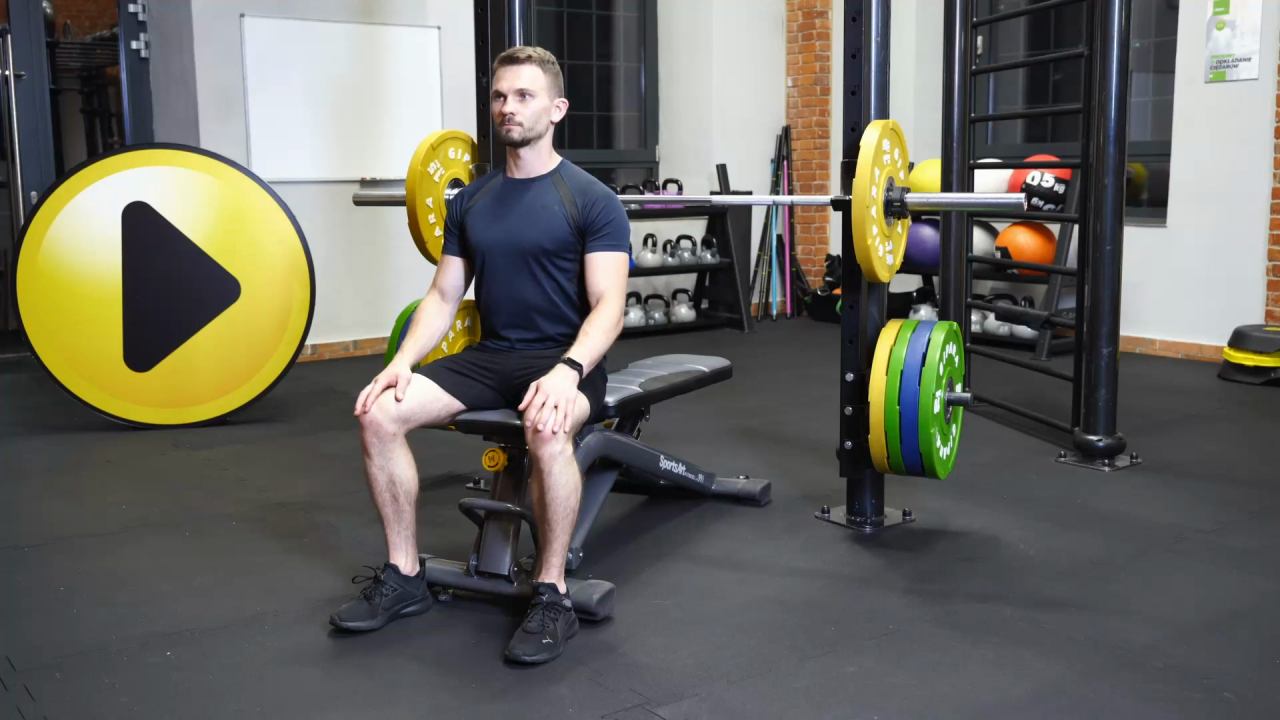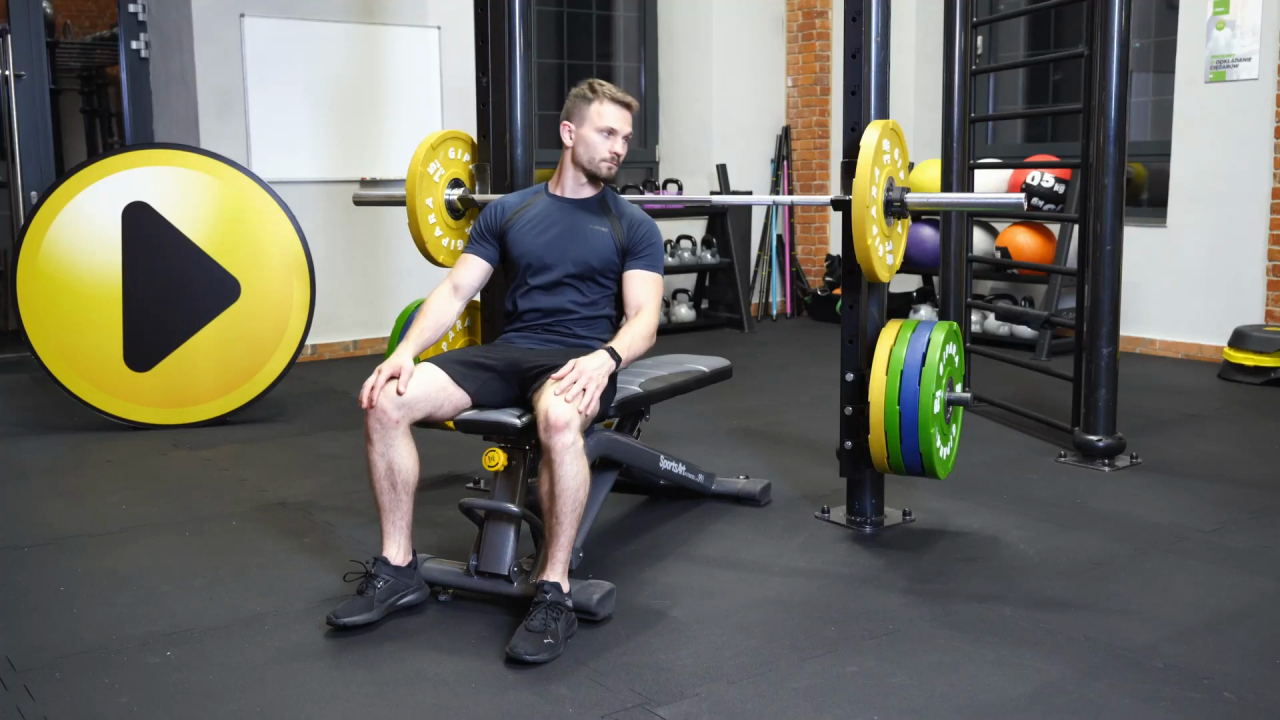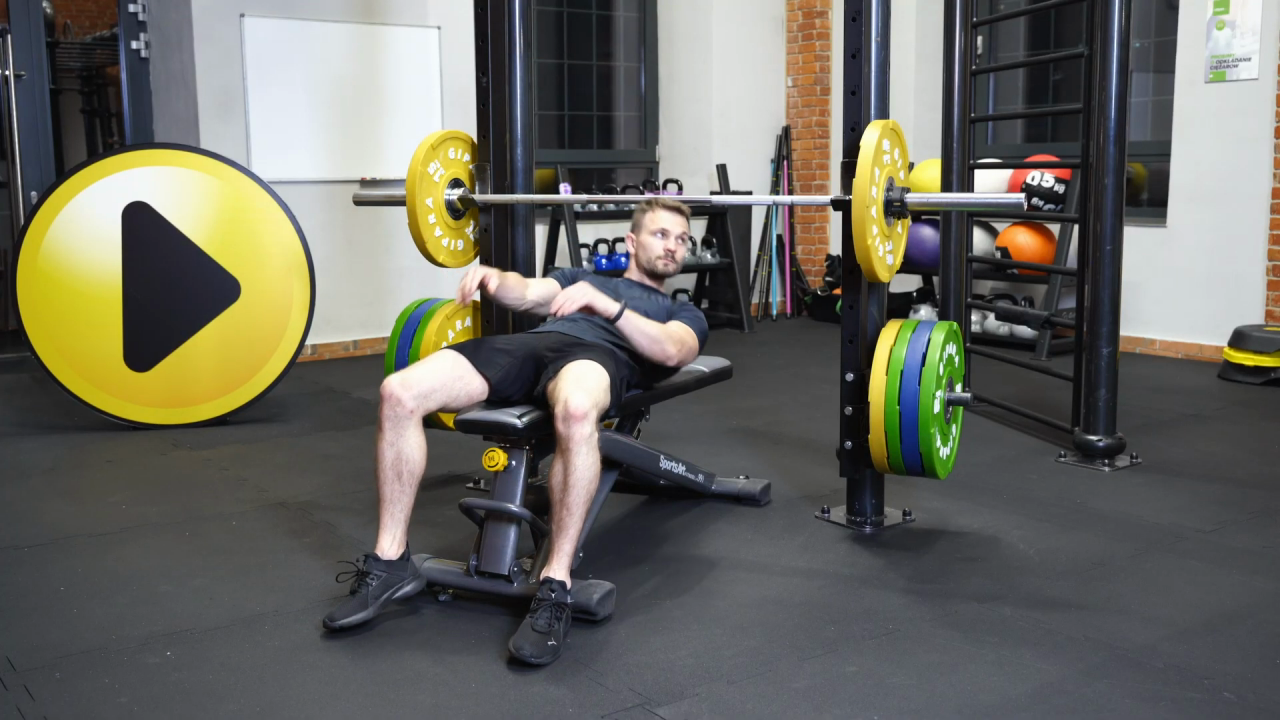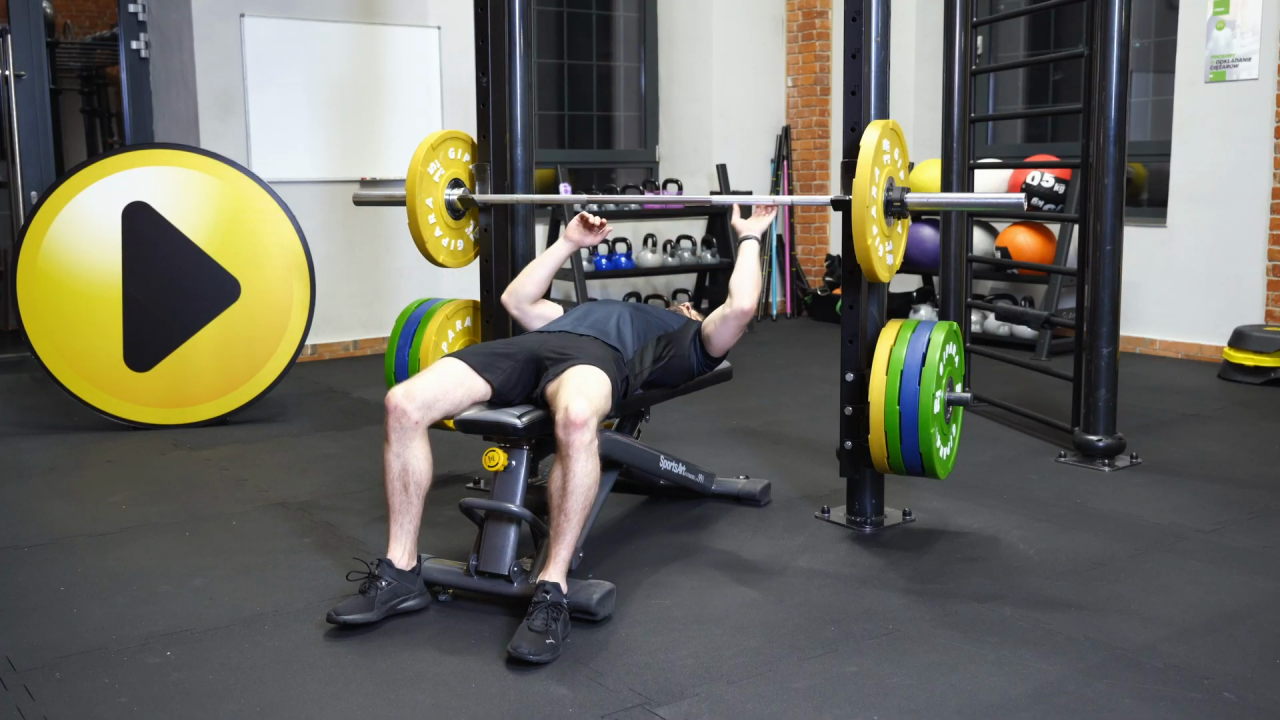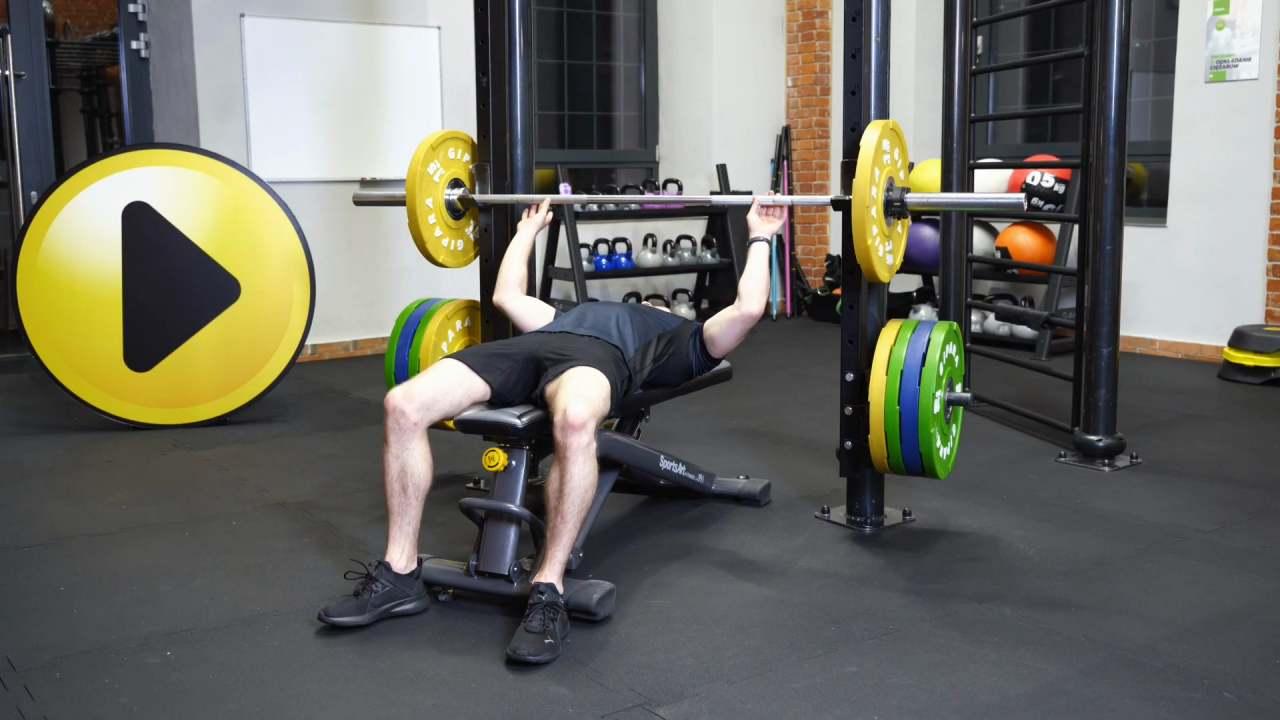
dt=1s
person 1, frame 1
left shoulder: (592, 200)
right shoulder: (470, 201)
left elbow: (608, 306)
right elbow: (443, 296)
left wrist: (568, 370)
right wrist: (403, 360)
left hip: (564, 361)
right hip: (490, 356)
left knee: (547, 431)
right knee: (380, 413)
left ankle: (552, 595)
right ankle: (404, 577)
person 1, frame 2
left shoulder: (634, 227)
right shoulder: (506, 212)
left elbow: (644, 321)
right elbow: (456, 289)
left wrist: (606, 356)
right wrist: (405, 350)
left hip: (579, 360)
right hip: (508, 353)
left knee: (559, 419)
right knee: (385, 401)
left ankle: (554, 594)
right ankle: (397, 567)
person 1, frame 3
left shoulder: (687, 318)
right shoulder: (581, 276)
left elbow: (669, 353)
right elbow: (528, 294)
left wrist: (607, 304)
right wrist: (492, 277)
left hip: (597, 358)
right hip: (529, 346)
left knee: (576, 414)
right knee: (398, 395)
left ankle: (555, 592)
right ankle: (390, 563)
person 1, frame 4
left shoulder: (690, 343)
right shoulder: (589, 309)
left elbow: (739, 308)
right elbow: (518, 300)
left wrist: (749, 238)
right wrist: (569, 242)
left hip: (597, 354)
right hip: (533, 345)
left knee: (576, 420)
right knee: (403, 404)
left ankle: (552, 590)
right ankle: (400, 571)
person 1, frame 5
left shoulder: (685, 342)
right shoulder: (578, 314)
left elbow: (746, 310)
right elbow: (508, 296)
left wrist: (760, 237)
right wrist: (528, 230)
left hip: (597, 355)
right hip: (534, 345)
left knee: (574, 423)
right knee: (403, 406)
left ankle: (548, 592)
right ankle: (400, 575)
